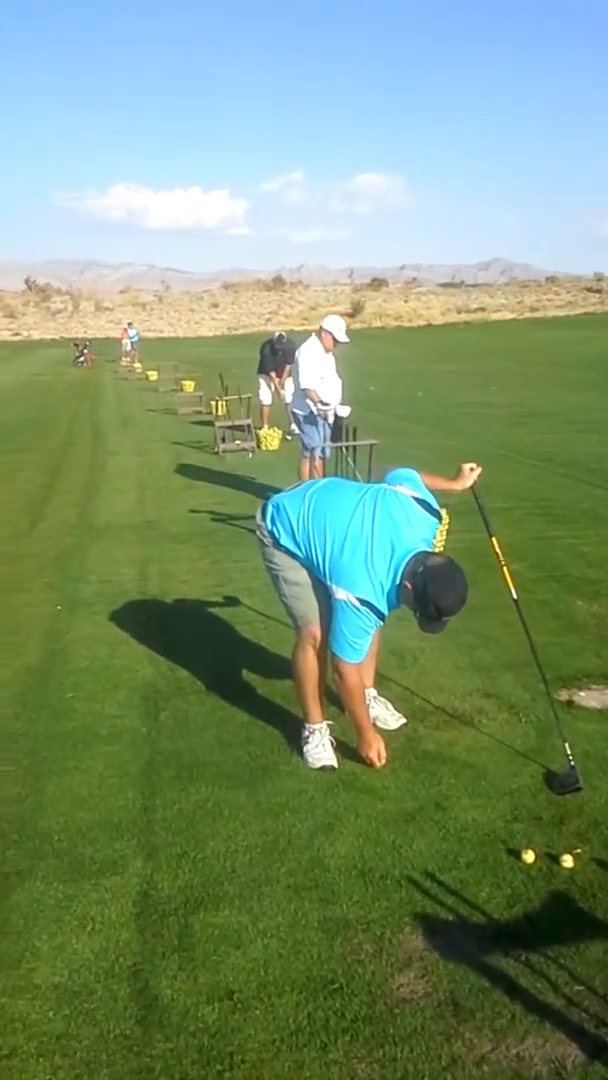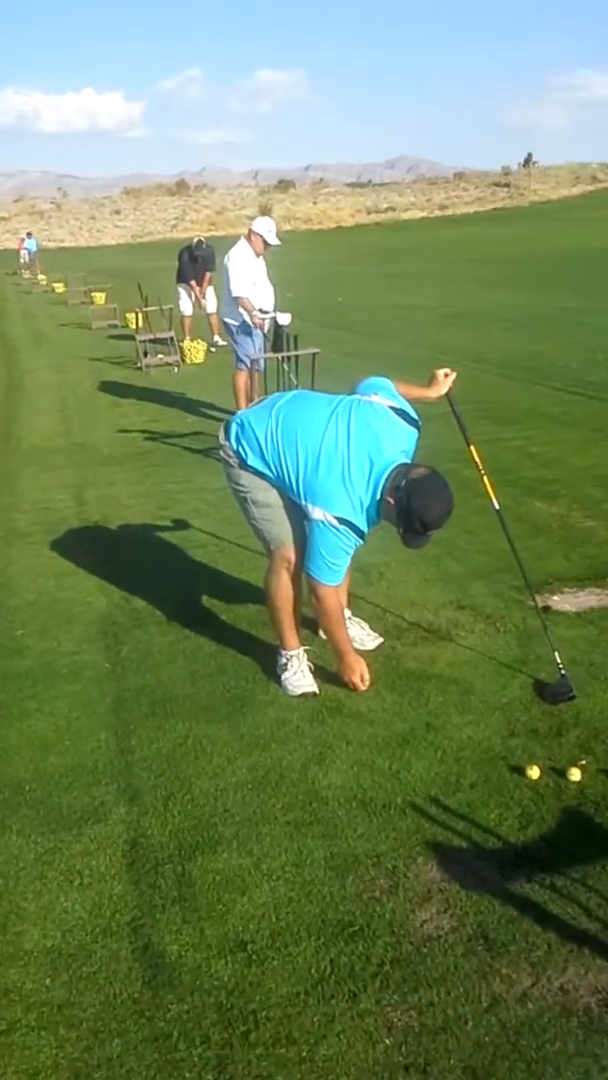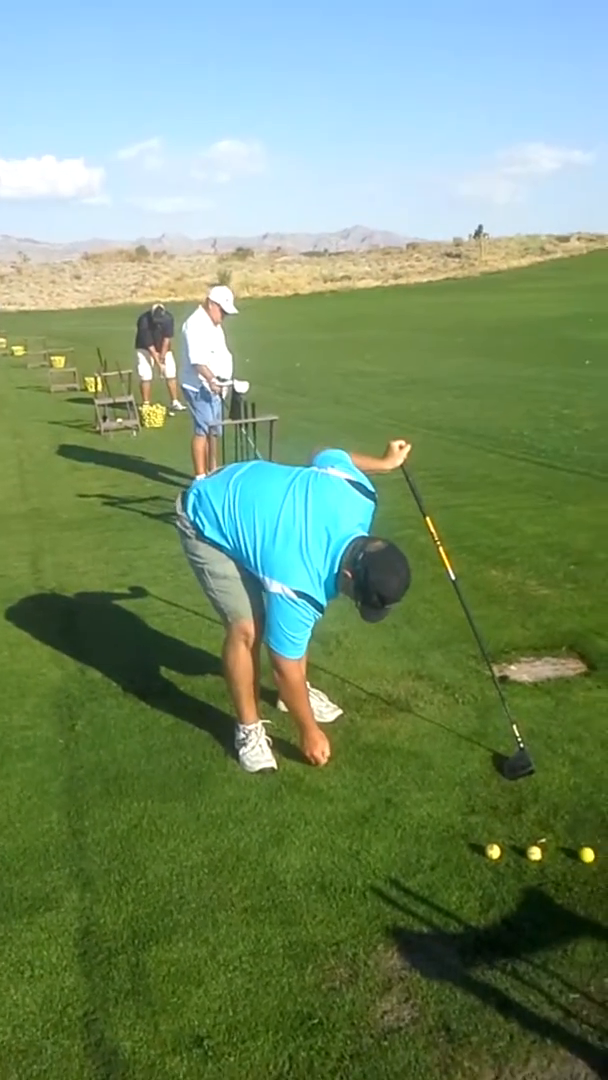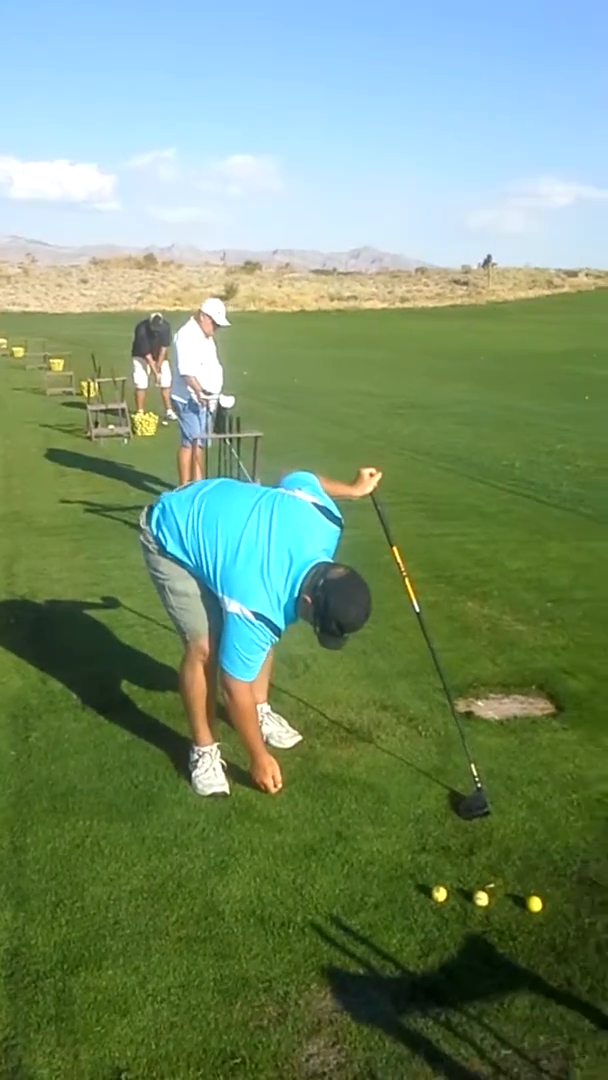
dt=0.5s
person 1, frame 1
left shoulder: (425, 515)
right shoulder: (362, 594)
left elbow: (402, 475)
right elbow: (345, 668)
left wrist: (455, 483)
right wrist: (366, 735)
right hip: (283, 532)
right knee: (315, 633)
left ankle: (367, 695)
right ankle: (314, 729)
person 1, frame 2
left shoulder: (404, 424)
right shoulder: (341, 512)
left elbow: (374, 384)
right elbow: (322, 590)
left wrist: (429, 391)
right wrist: (346, 658)
right hip: (249, 451)
right knee: (289, 555)
left ankle: (341, 617)
right ankle: (290, 655)
person 1, frame 3
left shoulder: (361, 497)
right shoulder: (299, 587)
left elbow: (329, 456)
right elbow: (285, 666)
left wrist: (384, 462)
right wrist: (310, 733)
right hip: (206, 521)
right knee: (247, 628)
left ankle: (297, 692)
right ankle: (248, 729)
person 1, frame 4
left shoulder: (326, 522)
right shoulder: (258, 607)
left elbow: (300, 479)
right elbow: (236, 686)
left wrist: (355, 489)
right wrist: (259, 760)
right hip: (169, 536)
right knee: (205, 647)
left ankle: (260, 712)
right ankle: (203, 751)
